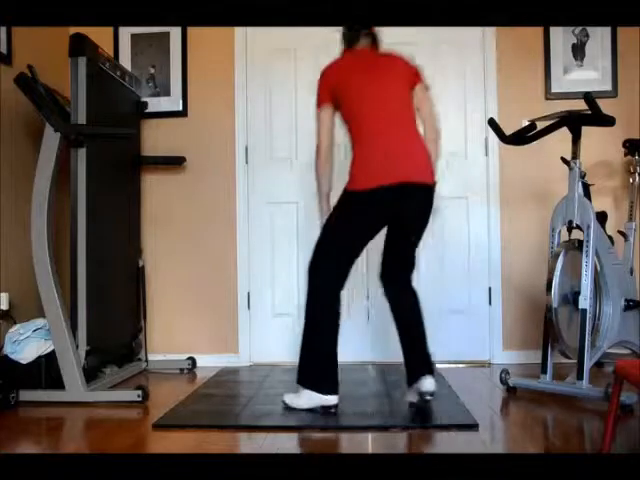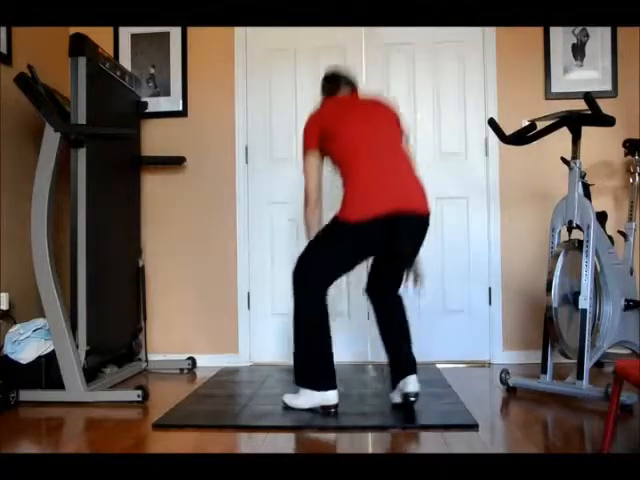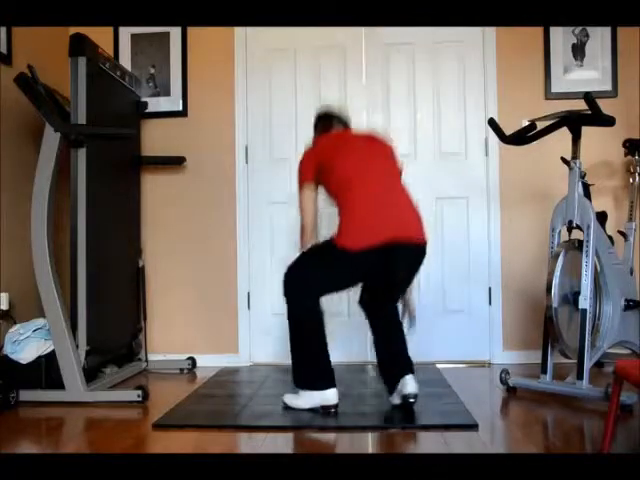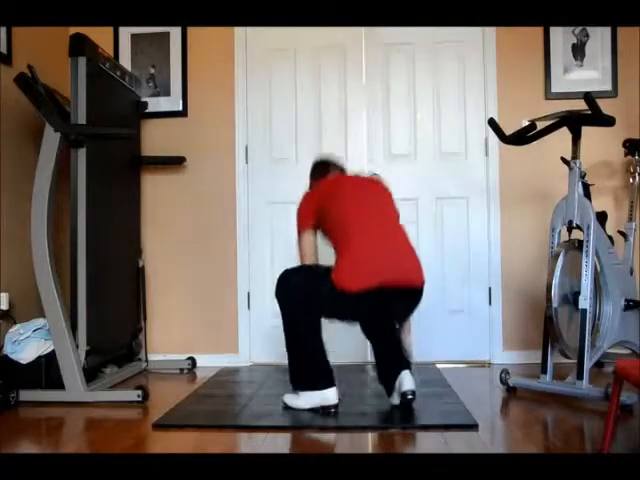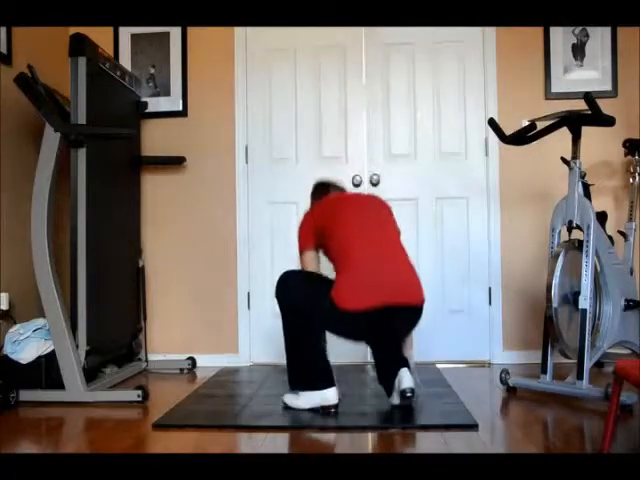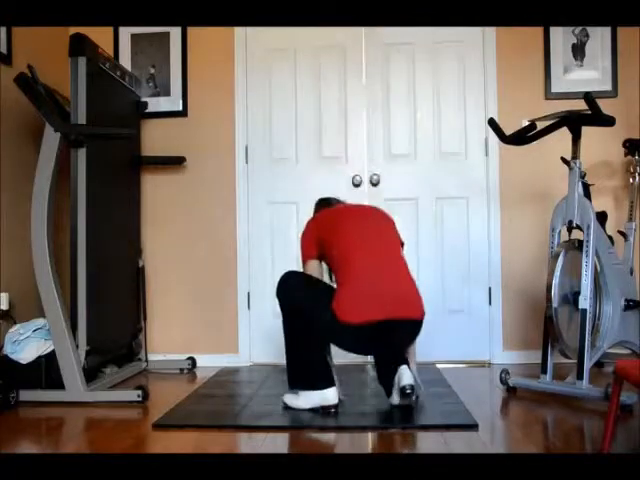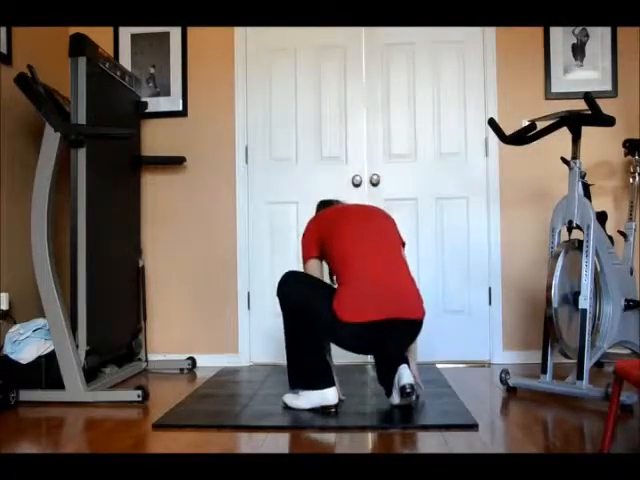
dt=0.1s
person 1, frame 1
left shoulder: (334, 71)
right shoulder: (402, 64)
left elbow: (324, 148)
right elbow: (430, 125)
left wrist: (326, 211)
right wrist: (427, 178)
left hip: (371, 182)
right hip: (418, 182)
left knee: (325, 271)
right knee: (397, 276)
left ankle: (319, 386)
right ankle: (421, 374)
person 1, frame 2
left shoulder: (319, 117)
right shoulder: (384, 109)
left elbow: (313, 197)
left wrist: (317, 248)
right wrist: (407, 253)
left hip: (366, 215)
right hip: (417, 214)
left knee: (307, 279)
right knee: (384, 289)
left ankle: (318, 386)
right ankle: (405, 376)
person 1, frame 3
left shoulder: (314, 153)
right shoulder: (379, 143)
left elbow: (309, 229)
right wrist: (402, 285)
left hip: (362, 242)
right hip: (413, 241)
left knee: (298, 283)
right knee: (380, 302)
left ankle: (318, 388)
right ankle: (402, 379)
person 1, frame 4
left shoulder: (313, 196)
right shoulder: (376, 185)
left elbow: (309, 268)
right wrist: (400, 321)
left hip: (359, 287)
right hip: (412, 287)
left knee: (290, 286)
right knee: (377, 313)
left ankle: (318, 387)
right ankle: (399, 376)
person 1, frame 5
left shoulder: (313, 216)
right shoulder: (378, 204)
left elbow: (312, 284)
right wrist: (403, 347)
left hip: (358, 305)
right hip: (410, 307)
left knee: (289, 288)
left ankle: (318, 388)
right ankle: (398, 374)
person 1, frame 6
left shoulder: (316, 225)
right shoulder: (381, 215)
left elbow: (316, 294)
right wrist: (407, 358)
left hip: (357, 325)
right hip: (409, 324)
left knee: (290, 288)
left ankle: (319, 389)
right ankle: (399, 372)
person 1, frame 7
left shoulder: (316, 225)
right shoulder: (382, 216)
left elbow: (317, 295)
left wrist: (327, 360)
right wrist: (409, 360)
left hip: (358, 325)
right hip: (409, 324)
left knee: (291, 287)
left ankle: (319, 388)
right ankle: (398, 371)
